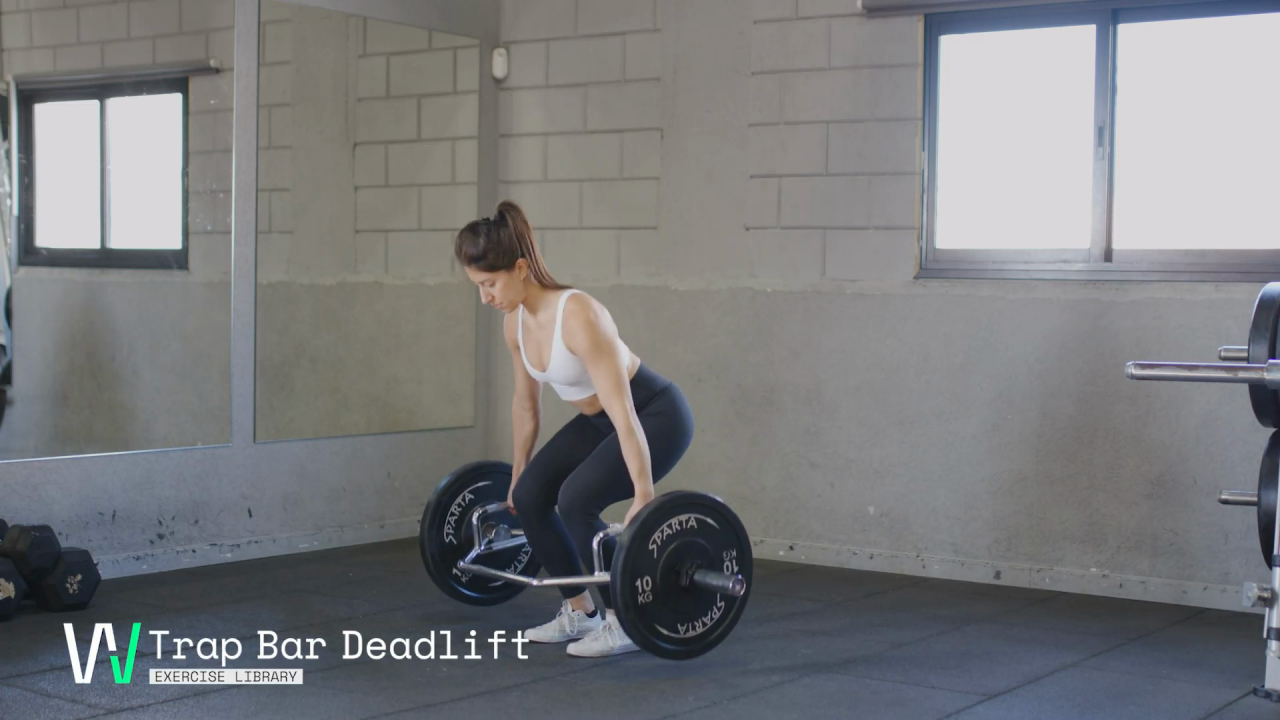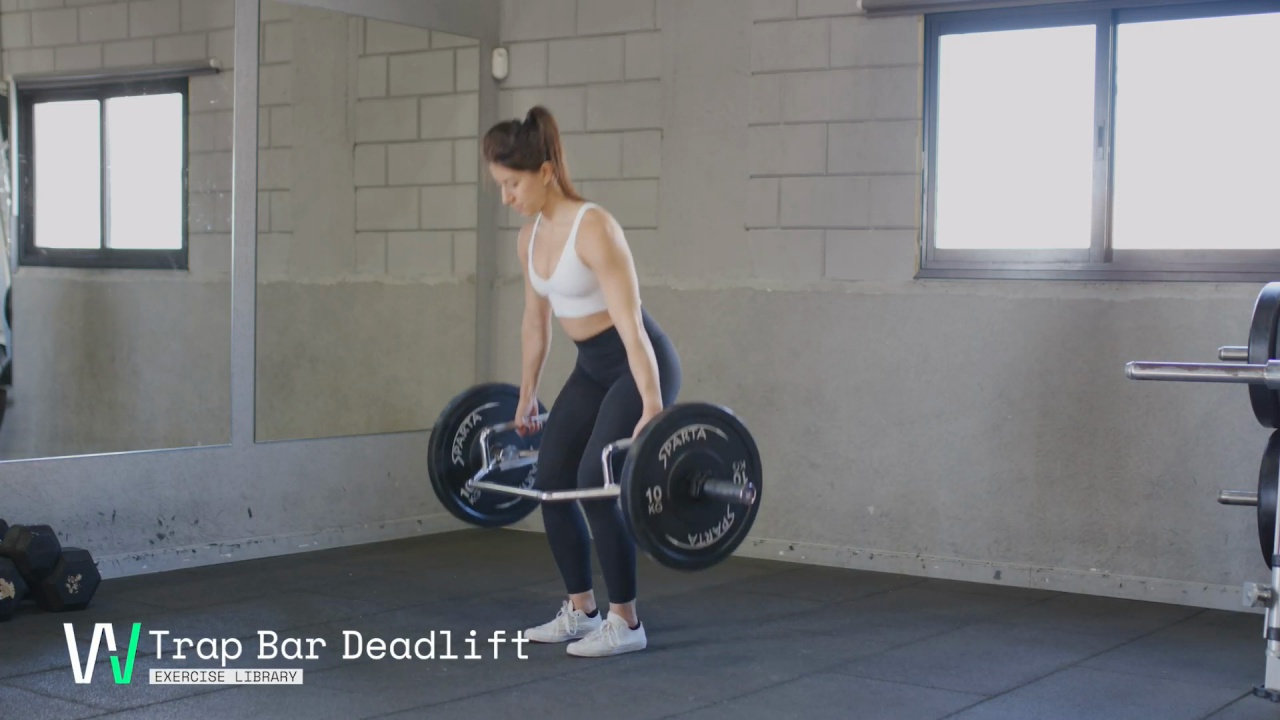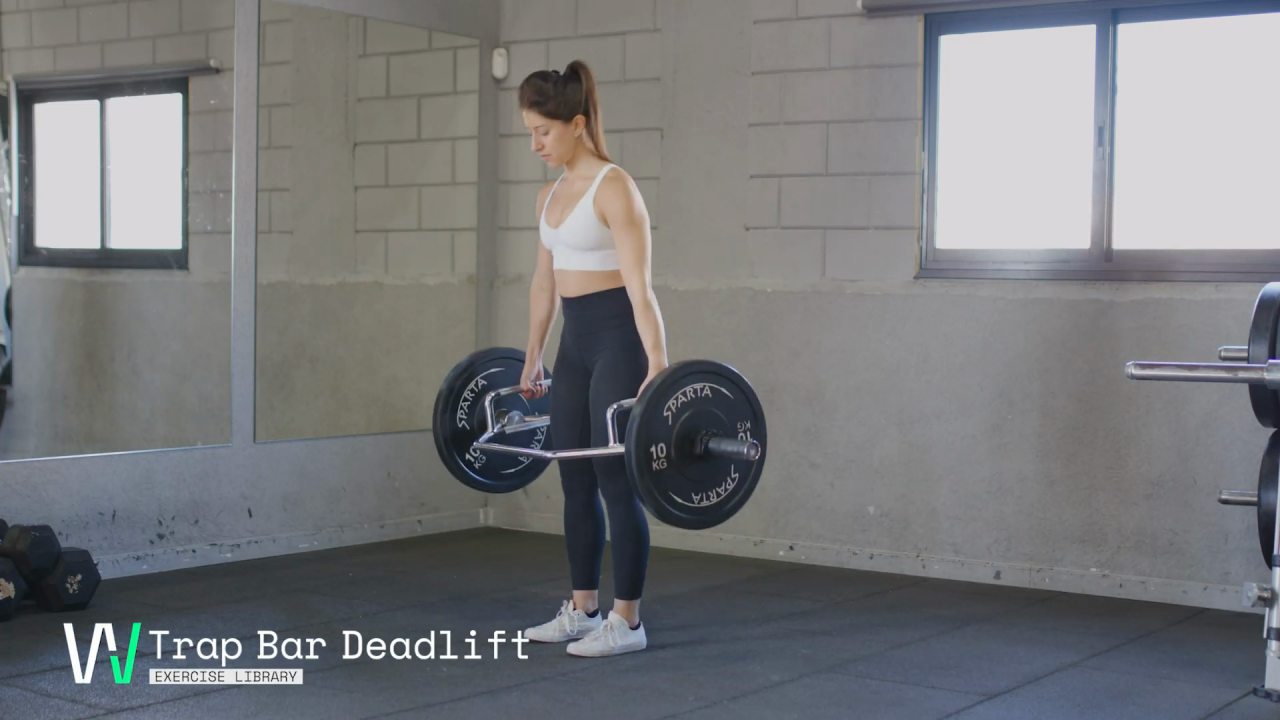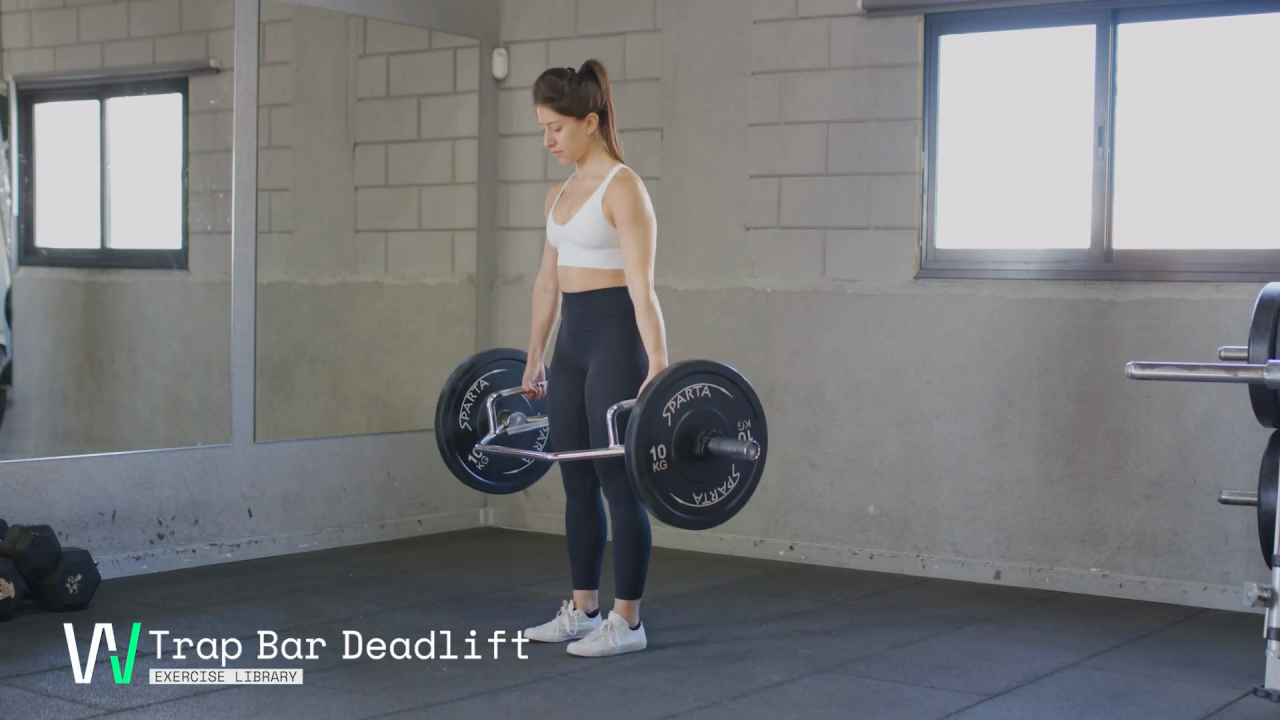
dt=0.3s
person 1, frame 1
left shoulder: (580, 317)
right shoulder: (516, 322)
left elbow: (625, 415)
right elbow: (525, 404)
left wrist: (644, 502)
right wrist: (516, 477)
left hip: (655, 416)
right hip: (598, 420)
left knee: (576, 500)
right knee: (529, 500)
left ankle: (622, 623)
right ankle: (579, 611)
person 1, frame 2
left shoulder: (593, 228)
right shoulder: (530, 235)
left elbow: (632, 326)
right elbow: (535, 321)
left wrist: (652, 411)
right wrist: (526, 399)
left hip: (638, 365)
right hip: (593, 368)
left knee: (595, 484)
right knee: (549, 479)
left ankle: (625, 622)
right ankle: (580, 608)
person 1, frame 3
left shoulder: (614, 187)
right shoulder: (551, 194)
left elbow: (640, 287)
right elbow: (544, 282)
left wrist: (658, 369)
right wrist: (532, 358)
left hip: (619, 340)
right hip: (575, 343)
left knee: (616, 483)
right knee: (576, 481)
left ankle: (627, 623)
right ankle: (582, 610)
person 1, frame 4
left shoulder: (623, 187)
right shoulder: (561, 193)
left elbow: (643, 288)
right elbow: (548, 282)
left wrist: (658, 370)
right wrist: (535, 358)
left hip: (617, 339)
right hip: (572, 343)
left knee: (619, 483)
right knee: (578, 482)
left ankle: (627, 622)
right ankle: (582, 609)
